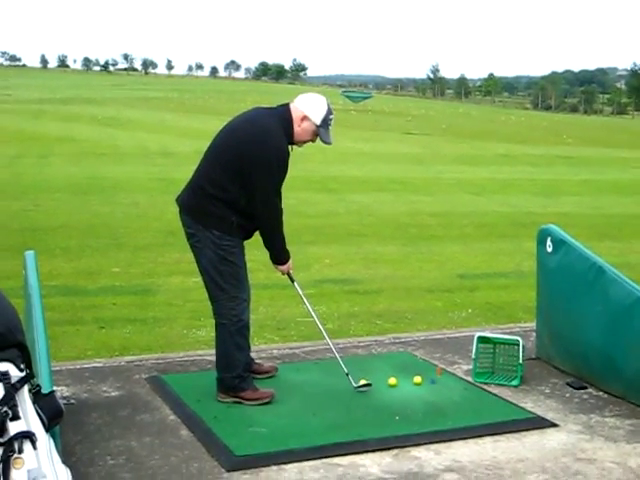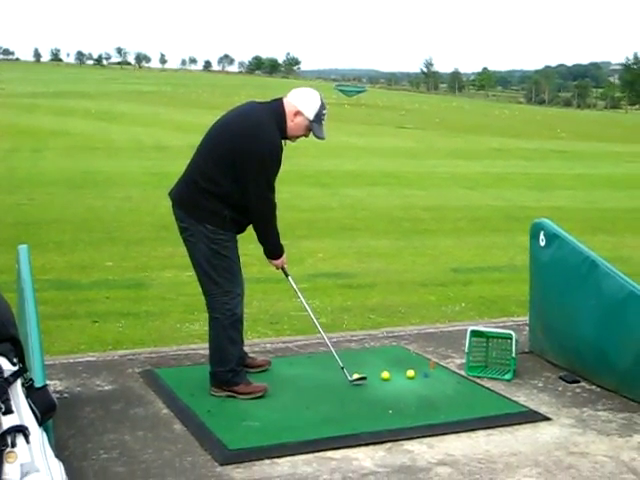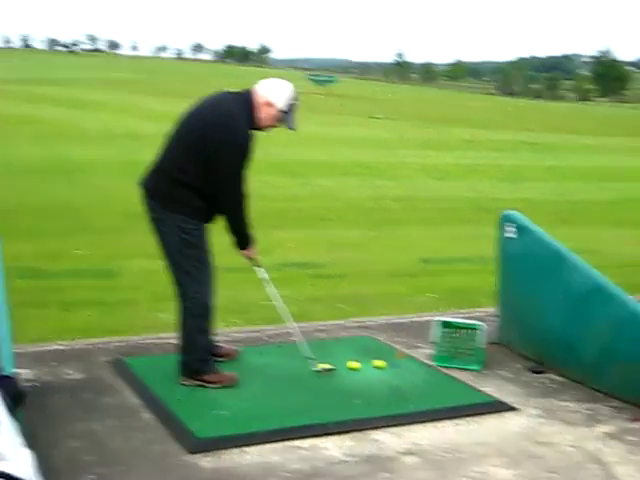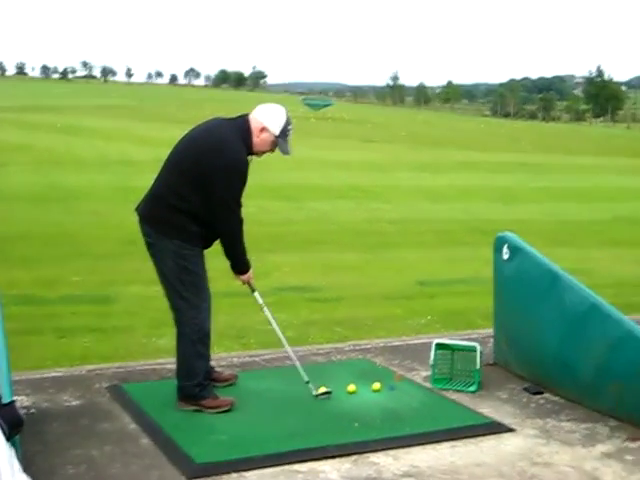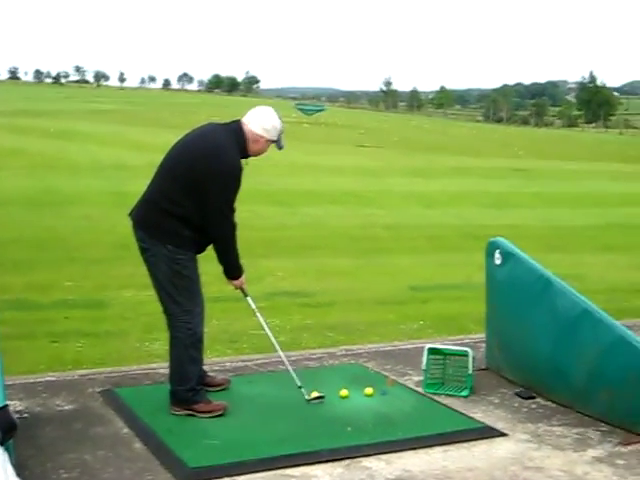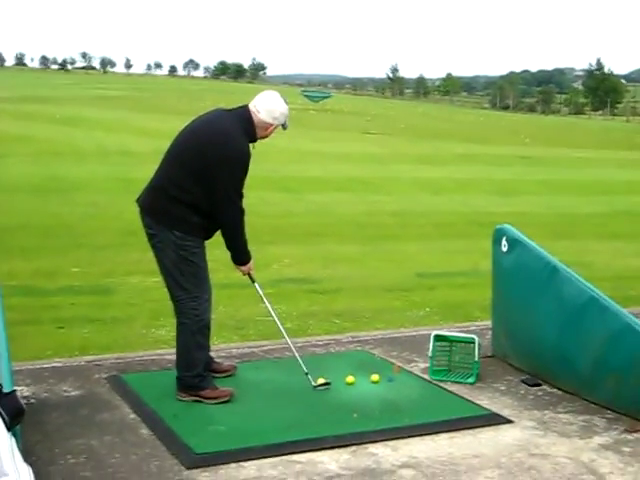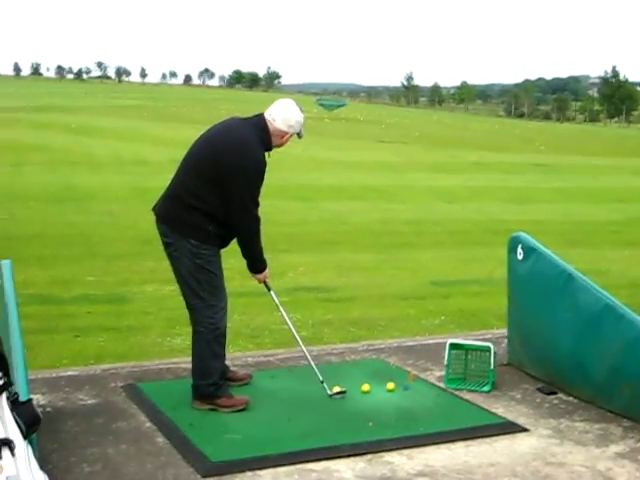
dt=0.2s
person 1, frame 1
left shoulder: (264, 122)
right shoulder: (271, 142)
right elbow: (267, 205)
right wrist: (280, 254)
left hip: (209, 214)
right hip: (212, 221)
left knee: (235, 297)
right knee: (232, 302)
left ankle: (241, 362)
right ankle: (233, 383)
person 1, frame 2
left shoulder: (257, 116)
right shoulder: (264, 137)
right elbow: (260, 200)
right wrist: (274, 249)
left hip: (202, 207)
right hip: (205, 215)
left knee: (228, 291)
right knee: (226, 296)
left ankle: (234, 356)
right ankle: (226, 377)
person 1, frame 3
left shoulder: (228, 106)
right shoulder: (233, 127)
right elbow: (229, 190)
right wrist: (243, 240)
left hip: (172, 195)
right hip: (176, 203)
left knee: (197, 280)
right knee: (196, 284)
left ankle: (202, 345)
right ankle: (195, 366)
person 1, frame 4
left shoulder: (223, 132)
right shoulder: (229, 153)
right elbow: (227, 216)
right wrist: (241, 265)
left hip: (168, 221)
right hip: (172, 230)
left knee: (195, 306)
right knee: (193, 310)
left ankle: (200, 370)
right ankle: (193, 391)
person 1, frame 5
left shoulder: (216, 137)
right shoulder: (223, 159)
right elbow: (220, 221)
right wrist: (233, 270)
left hip: (162, 227)
right hip: (166, 236)
left knee: (188, 311)
right knee: (187, 315)
left ankle: (193, 375)
right ankle: (186, 396)
person 1, frame 6
left shoulder: (223, 122)
right shoulder: (232, 145)
right elbow: (229, 207)
right wrist: (241, 256)
left hip: (168, 212)
right hip: (174, 222)
left knee: (196, 296)
right knee: (194, 301)
left ankle: (200, 361)
right ankle: (192, 382)
person 1, frame 7
left shoulder: (239, 131)
right shoulder: (247, 154)
right elbow: (245, 215)
right wrist: (257, 264)
left hip: (184, 221)
right hip: (189, 231)
left knee: (212, 305)
right knee: (210, 310)
left ankle: (216, 370)
right ankle: (208, 391)
